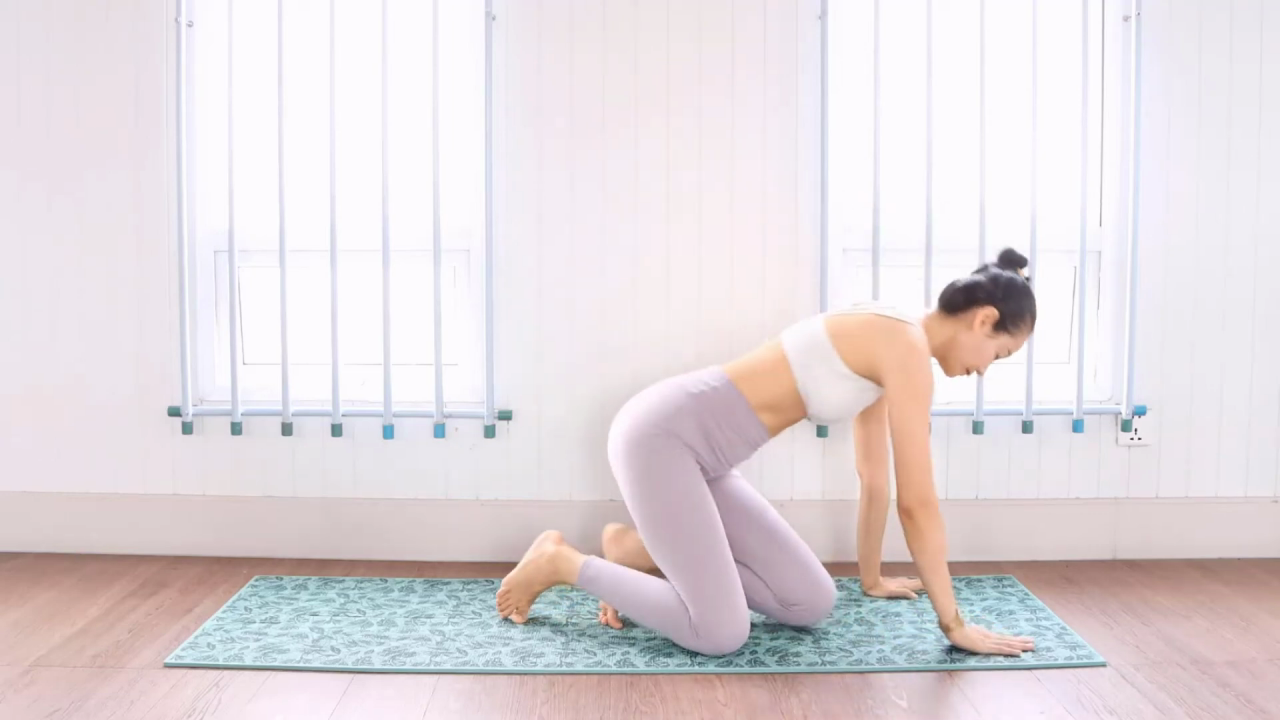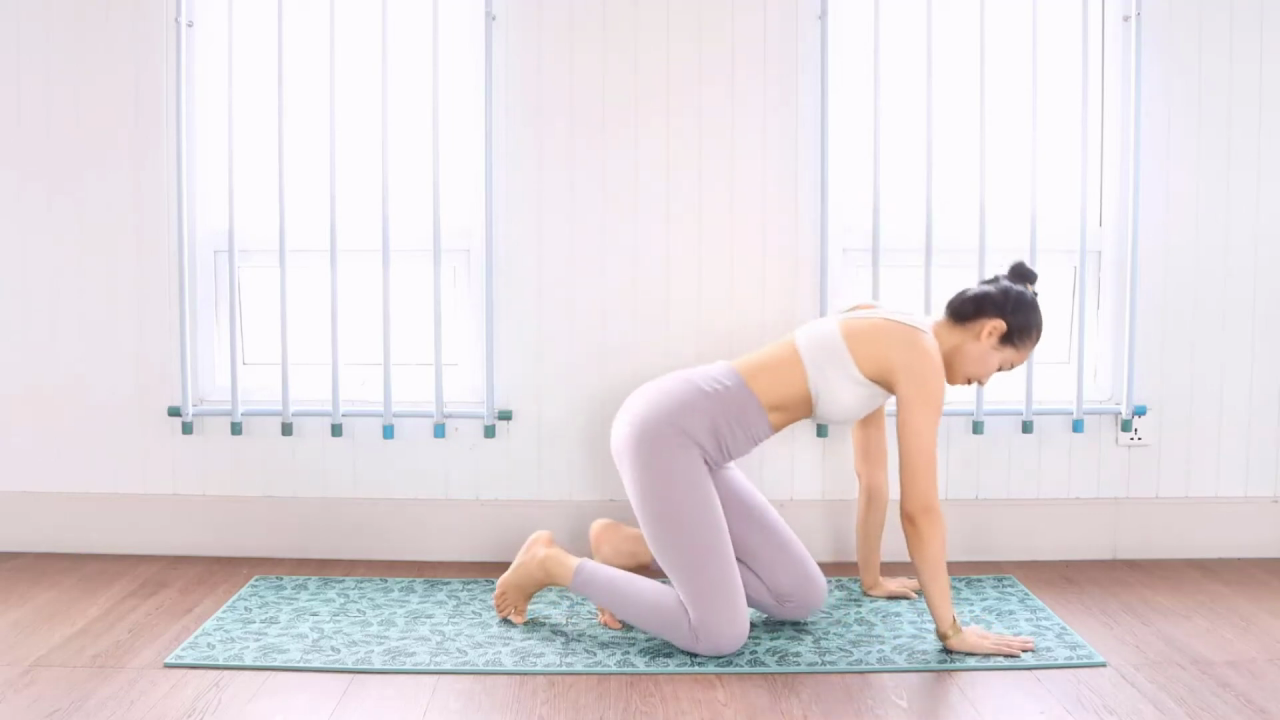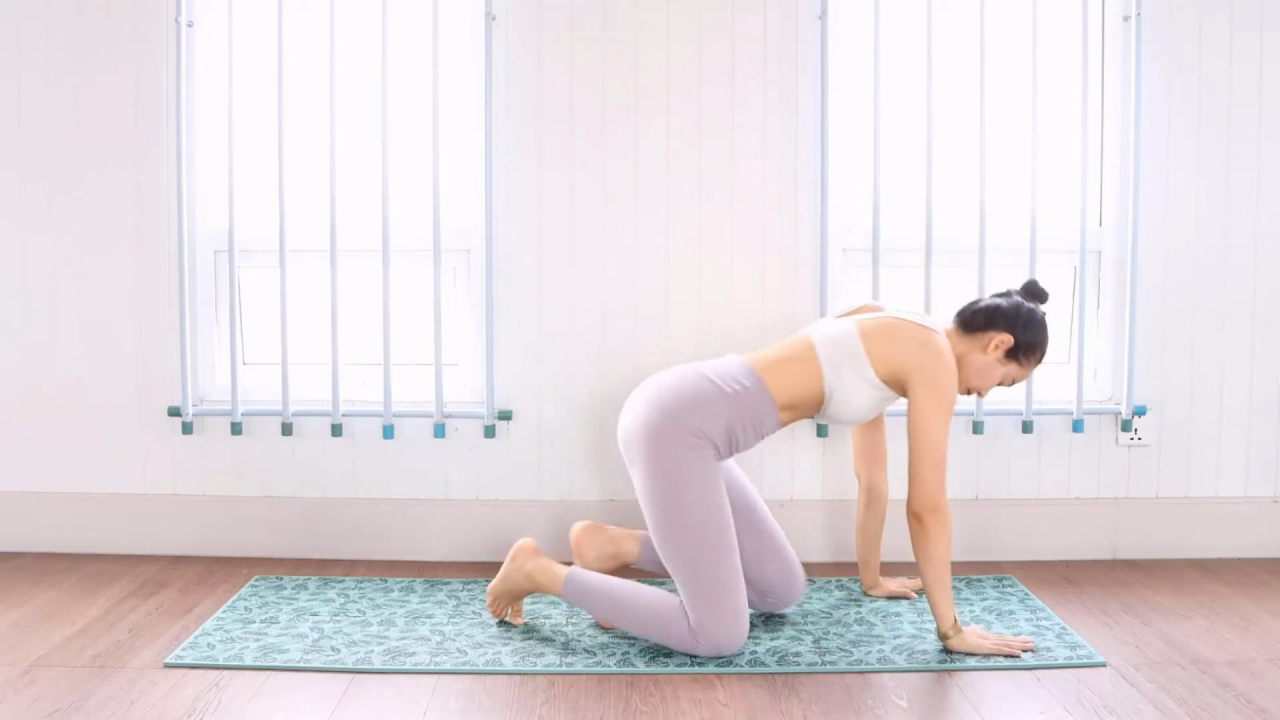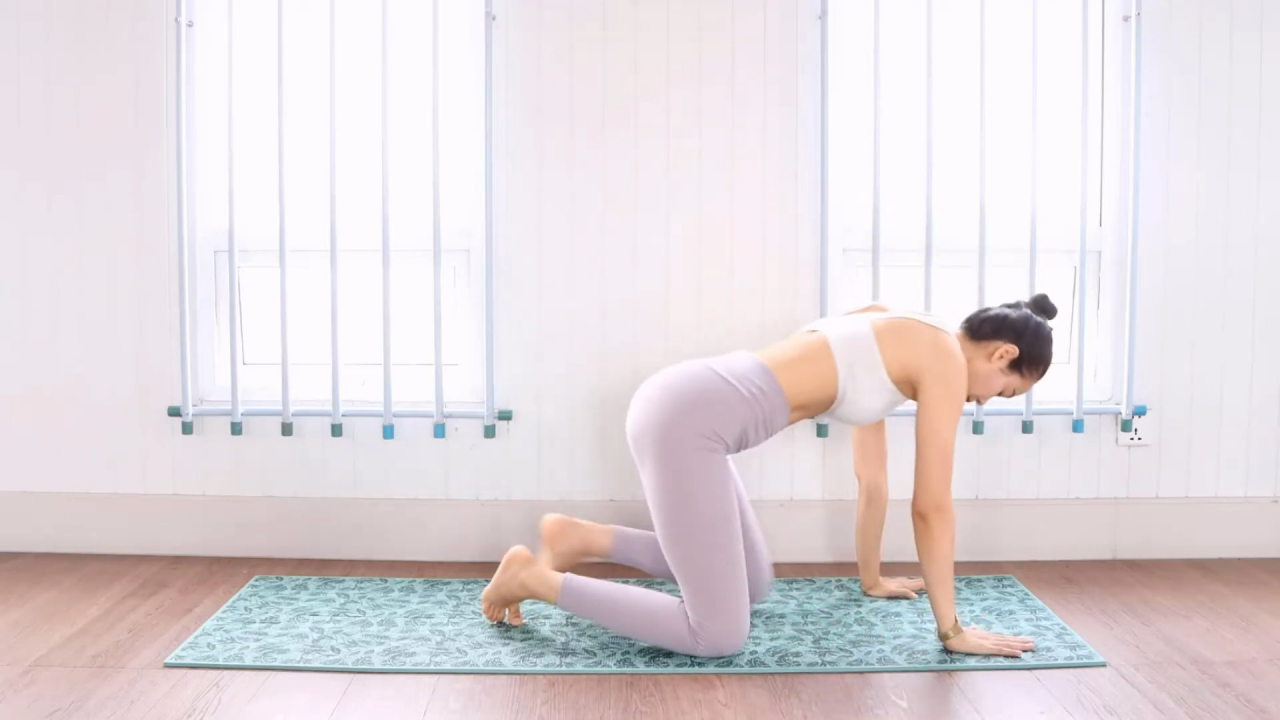
dt=0.1s
person 1, frame 1
left shoulder: (884, 346)
right shoulder: (906, 347)
left elbow: (874, 479)
right elbow: (917, 502)
left wrist: (873, 578)
right wrist: (954, 622)
left hip: (700, 457)
right hip: (659, 437)
left knee: (814, 602)
right knee: (722, 634)
left ankle: (644, 551)
right ankle: (564, 562)
person 1, frame 2
left shoulder: (881, 344)
right shoulder: (920, 354)
left elbow: (872, 478)
right elbow: (919, 506)
left wrist: (872, 577)
right wrist: (950, 627)
left hip: (684, 429)
right hip: (664, 428)
left knee: (805, 598)
right knee: (720, 633)
left ankle: (634, 547)
right ankle: (552, 562)
person 1, frame 3
left shoulder: (889, 345)
right shoulder: (933, 355)
left elbow: (872, 478)
right elbow: (926, 507)
left wrist: (872, 577)
right wrist: (951, 627)
left hip: (684, 420)
right hip: (675, 425)
left knee: (783, 589)
right knee: (721, 636)
left ankle: (617, 545)
right ankle: (541, 571)
person 1, frame 4
left shoulder: (892, 343)
right shoulder: (945, 357)
left elbow: (871, 477)
right elbow: (931, 507)
left wrist: (872, 578)
right wrist: (950, 628)
left hip: (679, 399)
right hip: (684, 419)
left knee: (751, 584)
right knee: (719, 634)
left ankle: (584, 539)
right ankle: (534, 578)
